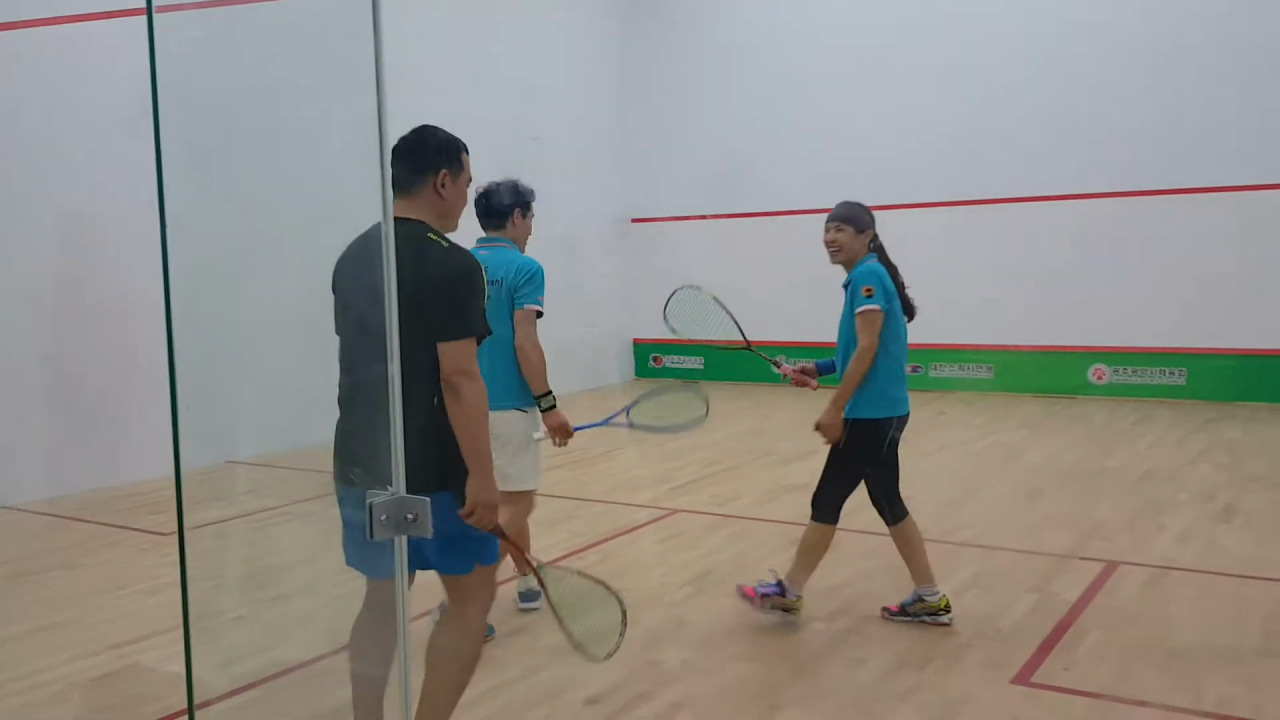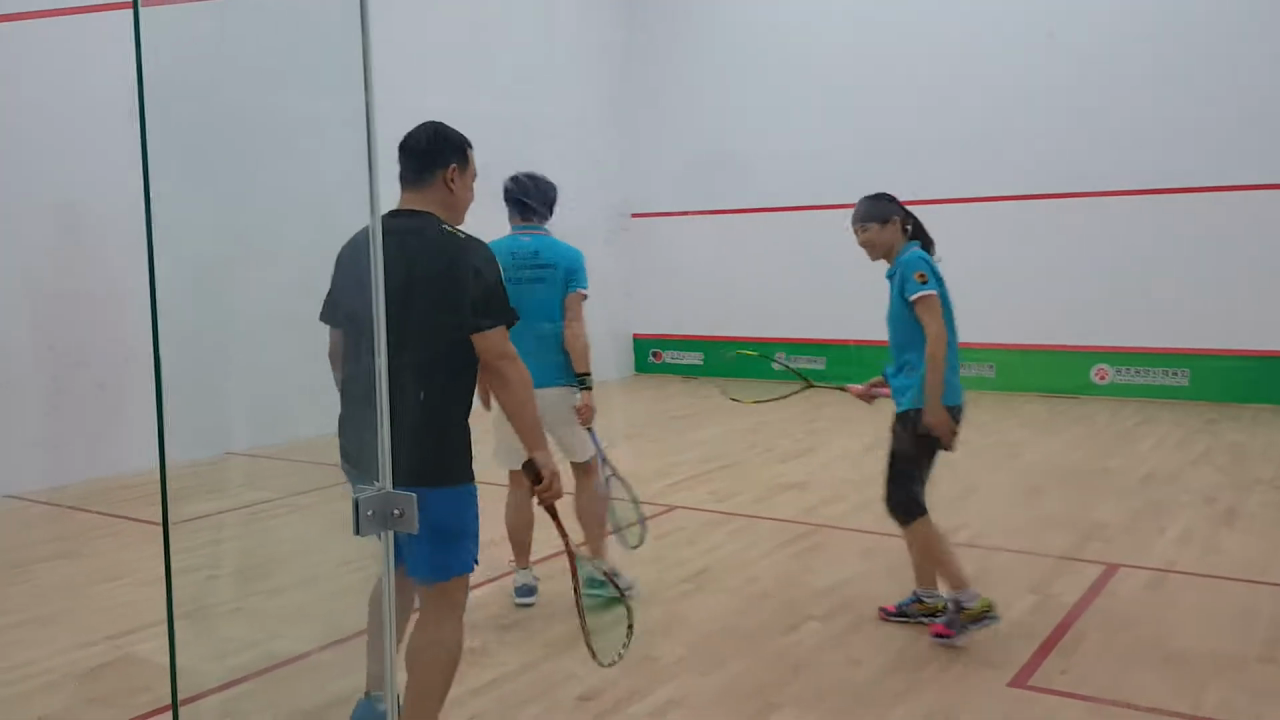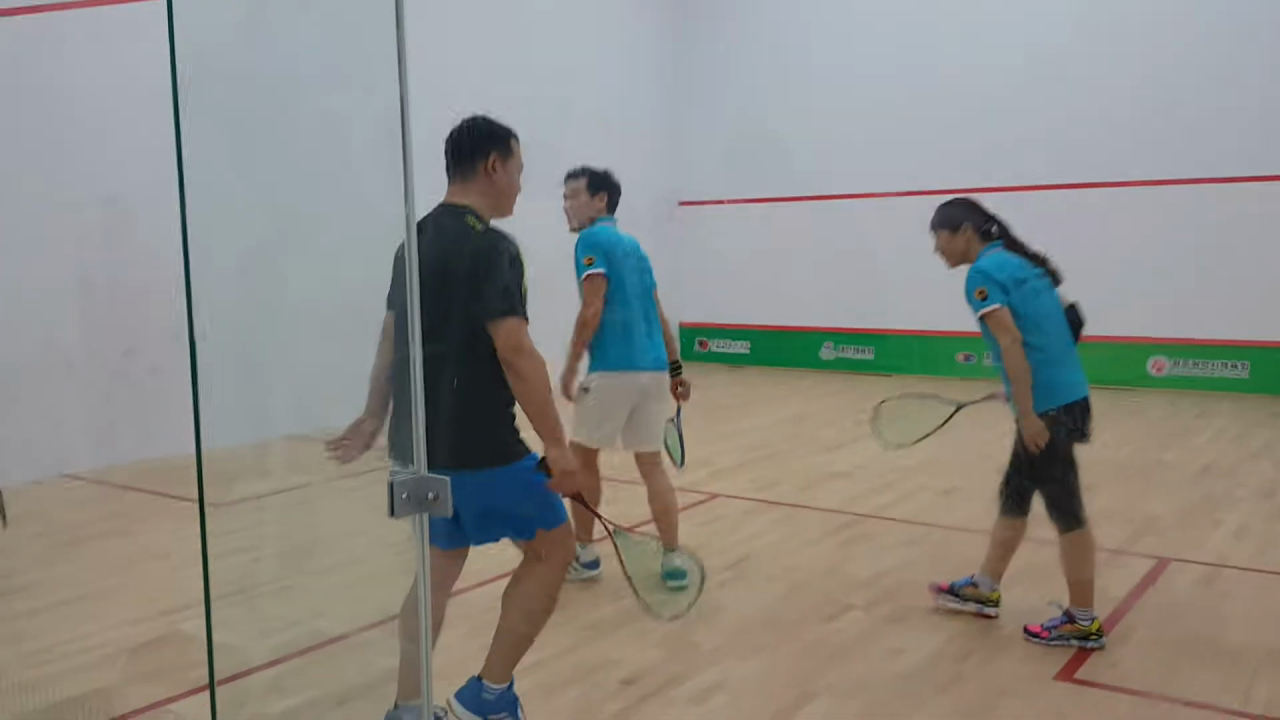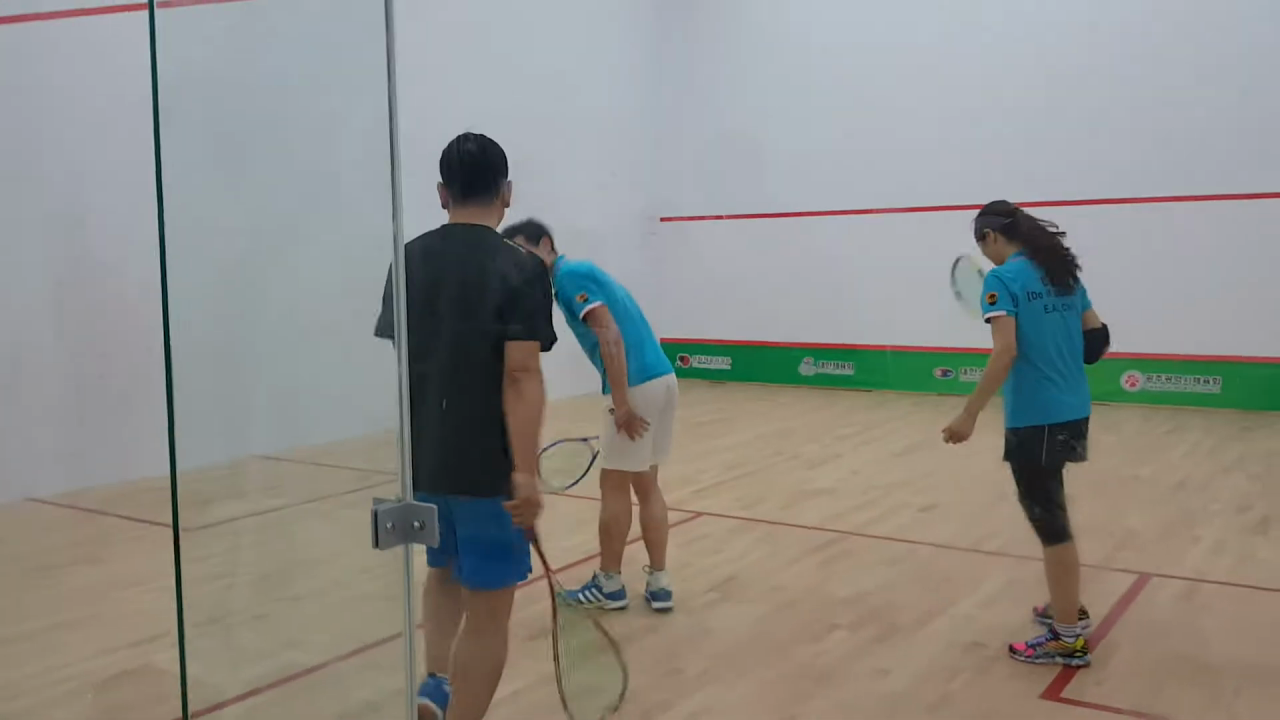
dt=0.3s
person 1, frame 1
left shoulder: (353, 257)
right shoulder: (451, 264)
right elbow: (460, 378)
right wrist: (481, 476)
left hip: (359, 464)
right hip: (428, 471)
left knee: (382, 598)
right knee: (472, 596)
person 1, frame 2
left shoulder: (356, 250)
right shoulder: (463, 254)
left elbow: (338, 350)
right elbow: (500, 364)
right wrist: (540, 450)
left hip: (365, 451)
right hip: (431, 459)
left knee: (403, 572)
right knee: (444, 601)
person 1, frame 3
left shoulder: (418, 239)
right shoulder: (492, 248)
left elbow: (394, 337)
right elbow: (516, 356)
left wrist: (374, 417)
right wrist: (556, 444)
left hip: (419, 440)
right hip: (479, 445)
left knee: (440, 567)
right knee: (553, 548)
person 1, frame 4
left shoulder: (408, 261)
right shoulder: (520, 267)
right elbow: (521, 373)
right wrist: (526, 468)
left hip: (424, 460)
right hip: (485, 466)
left knee: (448, 571)
right knee: (489, 608)
person 2, frame 1
left shoulder: (867, 277)
right shoulder: (873, 276)
left elbow: (867, 349)
left wrist: (834, 409)
right wrist: (820, 368)
left hip: (869, 413)
right hip: (889, 409)
left knee: (827, 500)
right knee: (888, 502)
left ankle: (787, 590)
right ankle: (931, 598)
person 2, frame 2
left shoulder: (912, 265)
right shoulder: (910, 265)
left elbow: (935, 335)
left wrist: (932, 403)
right wrist: (886, 380)
left hip: (923, 404)
right hip: (917, 401)
left knee: (902, 503)
right knee: (905, 497)
left ankle: (967, 598)
right ankle: (928, 597)
person 2, frame 3
left shoulder: (982, 274)
right shoulder: (1019, 262)
left elbow: (1012, 345)
right elbow: (1069, 320)
left wrist: (1027, 414)
left hip: (1046, 405)
right hip: (1066, 394)
left knee: (1064, 507)
right knee: (1015, 492)
left ankle: (1083, 619)
right ankle: (984, 588)
person 2, frame 4
left shoulder: (1002, 280)
right shoulder: (1067, 276)
left elbow: (1004, 352)
right elbow: (1098, 339)
left wrist: (969, 414)
left hip: (1034, 418)
right hip: (1073, 413)
left knee: (1050, 521)
right knee: (1048, 507)
left ankle: (1069, 637)
right ankle: (1068, 605)
person 3, frame 1
right shoulder: (524, 269)
right elbow: (525, 345)
right wrist: (550, 406)
right hip: (508, 405)
left knee: (509, 496)
right knee: (515, 505)
left ankle: (527, 583)
person 3, frame 2
left shoulder: (488, 255)
right shoulder: (568, 257)
right elbow: (573, 327)
left wrist: (483, 378)
right wrist: (586, 387)
right hip: (559, 386)
left knee: (520, 483)
right knee: (587, 472)
left ankle: (523, 578)
right ankle: (598, 568)
person 3, frame 3
left shoulder: (592, 240)
right shoulder: (634, 247)
left elbow: (592, 310)
right elbow: (658, 317)
left wrist: (570, 366)
right wrist: (675, 369)
left hip: (613, 370)
right hip: (652, 369)
left knee: (583, 457)
right knee: (652, 466)
left ankle: (585, 554)
right ankle: (673, 560)
person 3, frame 4
left shoulder: (570, 276)
right shoulder: (583, 272)
left elbow: (611, 337)
left wrist: (621, 401)
left hip: (639, 385)
right hip: (660, 377)
left knee: (613, 486)
right knee: (646, 484)
left ankle: (609, 585)
right ankle: (658, 583)
